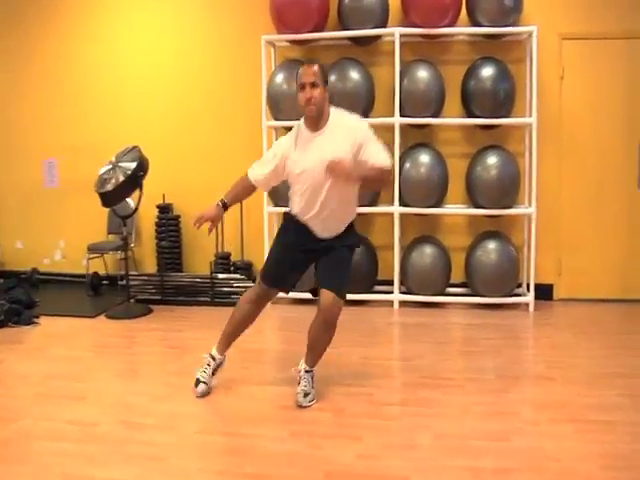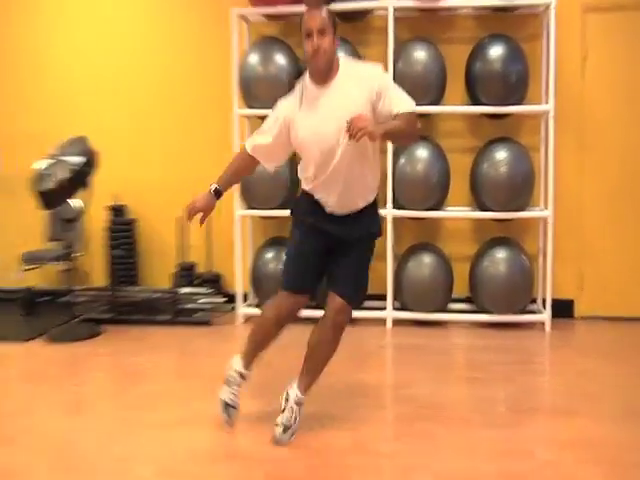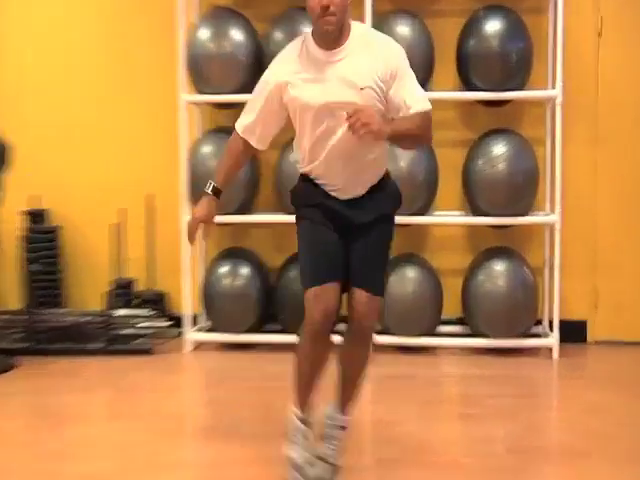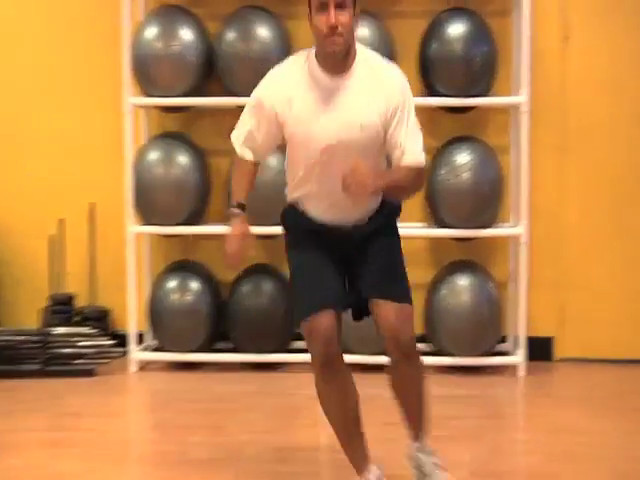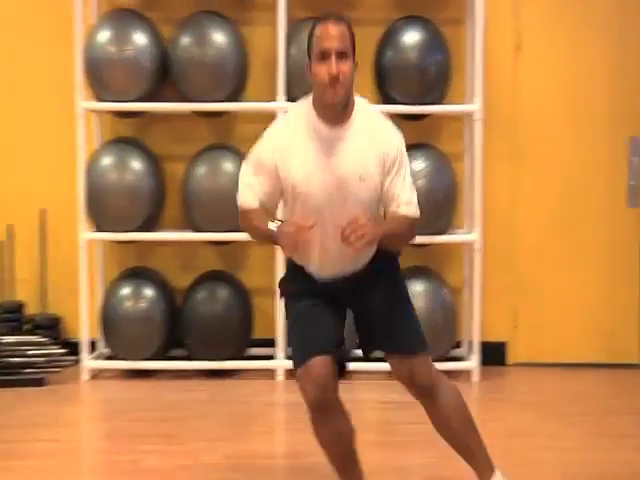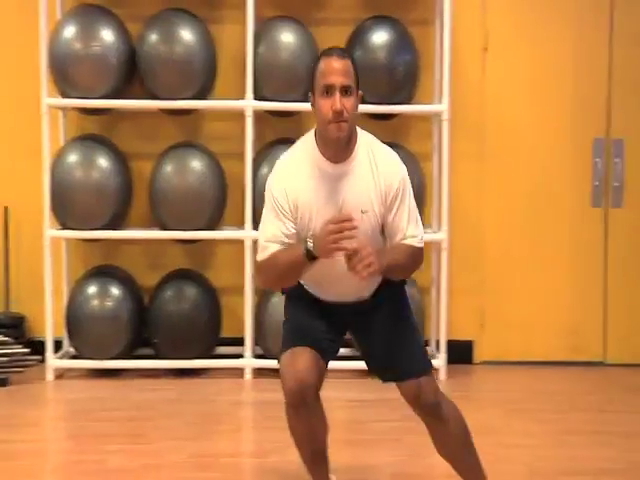
dt=0.1s
person 1, frame 1
left shoulder: (354, 127)
right shoulder: (288, 141)
left elbow: (386, 174)
right elbow: (254, 179)
left wrist: (355, 174)
right wrist: (219, 206)
left hip: (340, 235)
right hip: (297, 229)
left knee: (330, 305)
right knee: (260, 294)
left ankle: (307, 372)
right ankle: (215, 358)
person 1, frame 2
left shoulder: (370, 79)
right shoulder: (291, 107)
left elbow: (412, 124)
right elbow: (253, 152)
left wrist: (380, 130)
right wrist: (214, 192)
left hip: (360, 216)
right hip: (314, 210)
left knee: (338, 311)
right knee: (289, 303)
left ankle: (298, 393)
right ankle: (240, 369)
person 1, frame 3
left shoulder: (383, 53)
right shoulder: (284, 69)
left elbow: (423, 128)
right elbow: (247, 136)
left wrist: (385, 129)
right wrist: (210, 194)
left hip: (370, 198)
right hip: (317, 196)
left knee: (364, 317)
right knee: (322, 311)
person 1, frame 4
left shoulder: (387, 83)
right shoulder: (280, 85)
left elbow: (414, 174)
right elbow: (247, 151)
left wrist: (377, 181)
right wrist: (239, 213)
left hip: (371, 222)
right hip: (309, 227)
left knee: (399, 335)
right knee: (324, 345)
person 1, frame 5
left shoulder: (382, 134)
right shoulder: (280, 139)
left elbow: (405, 225)
right elbow: (247, 208)
left wrist: (376, 231)
right wrist: (276, 230)
left hip: (372, 271)
right hip: (309, 280)
left knee: (422, 378)
right knee: (317, 388)
person 1, frame 6
left shoulder: (388, 166)
right shoulder: (287, 174)
left elbow: (412, 253)
right elbow: (268, 276)
left wrist: (380, 262)
right wrist: (315, 249)
left hip: (377, 294)
right hip: (311, 297)
left knee: (428, 398)
right knee: (298, 382)
